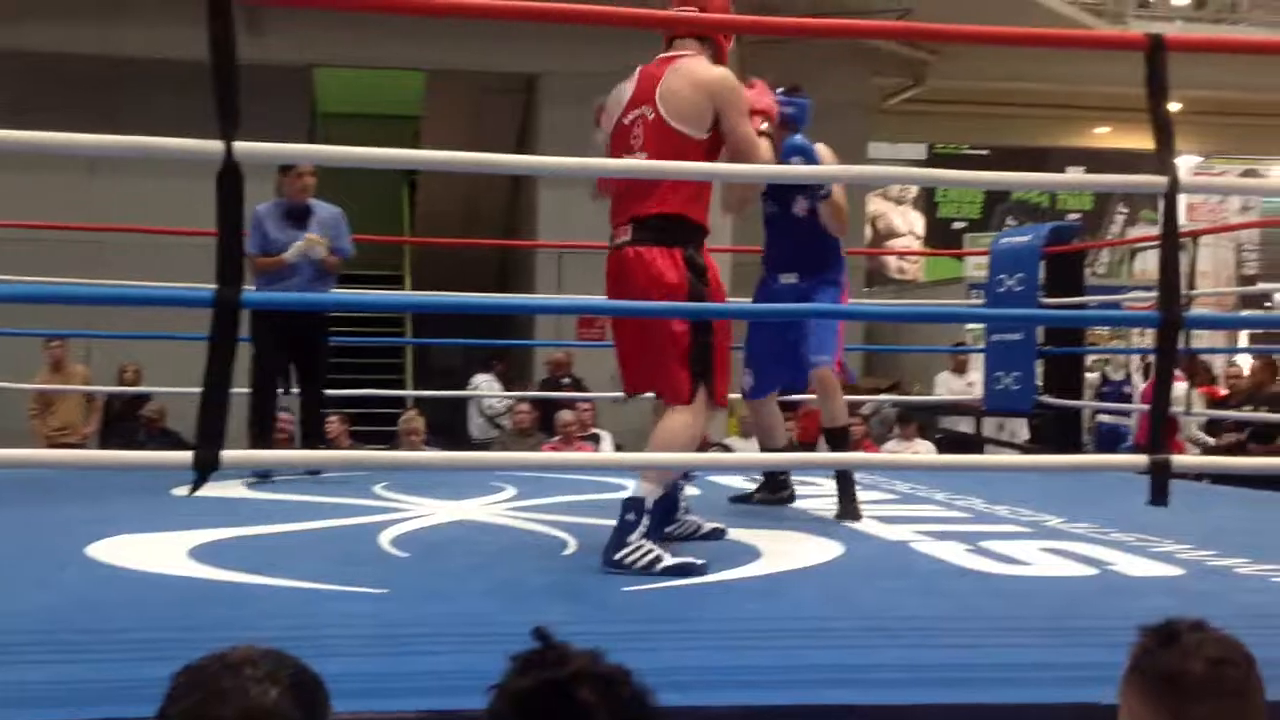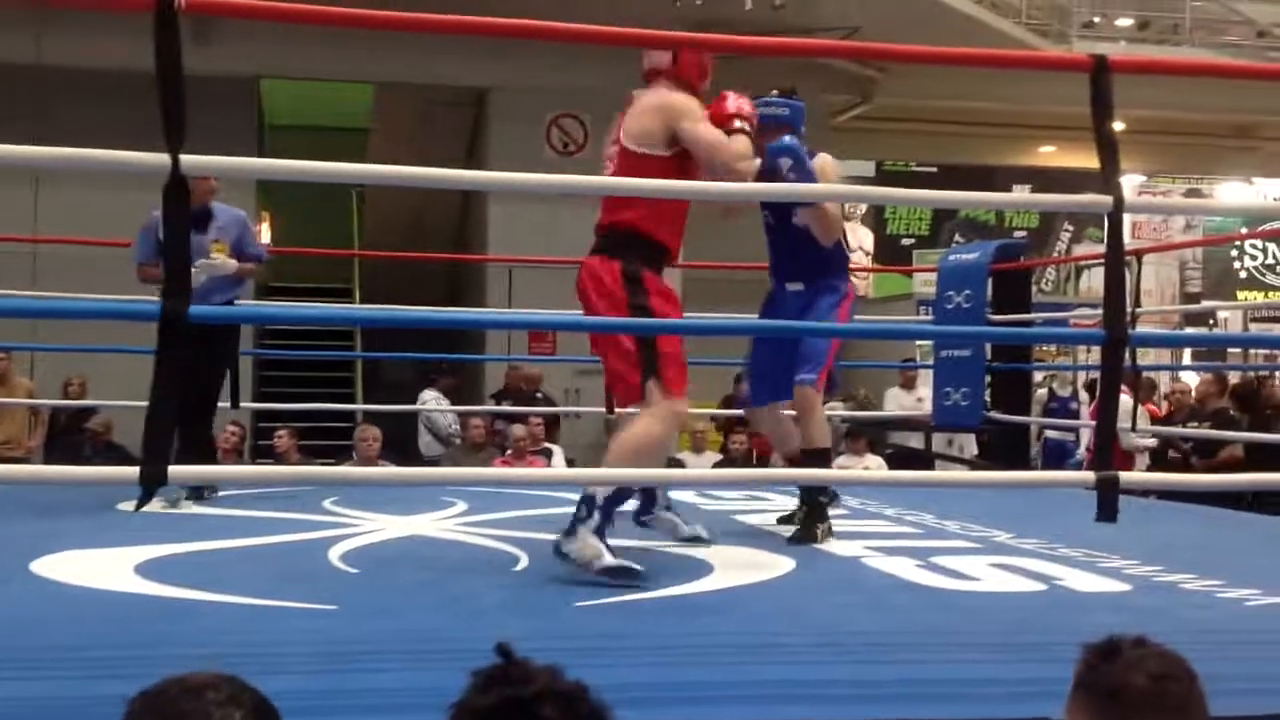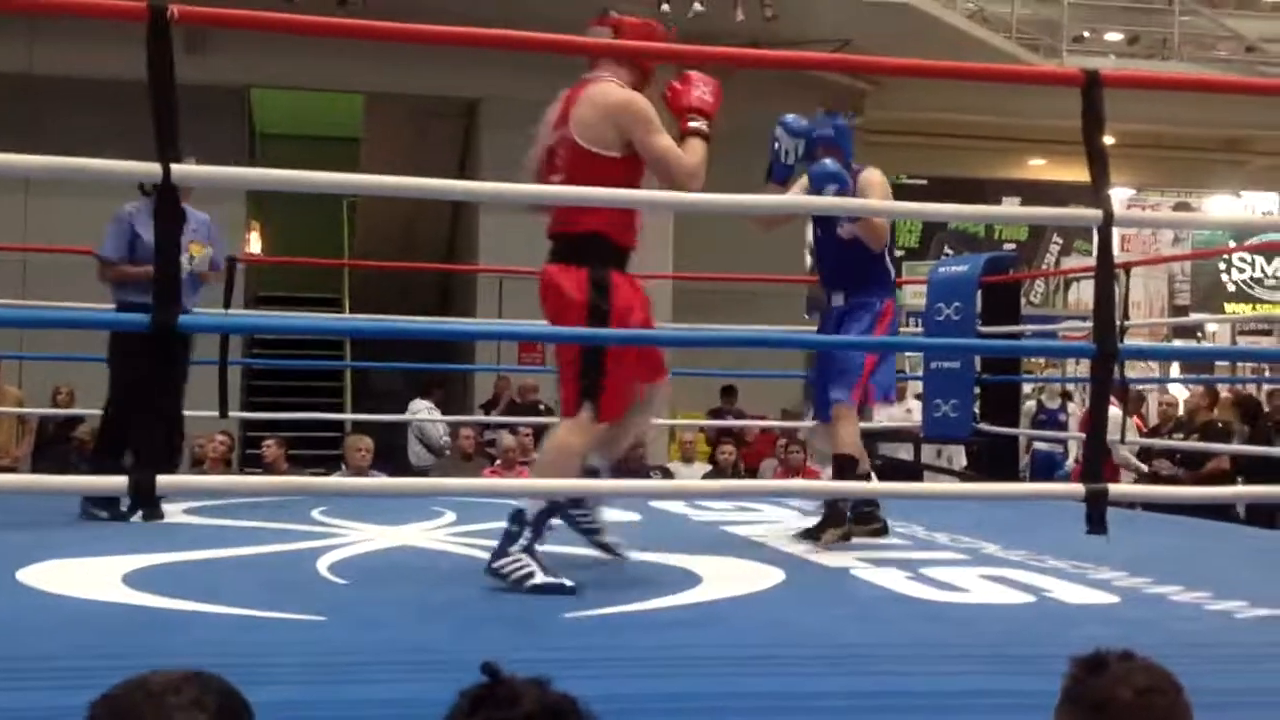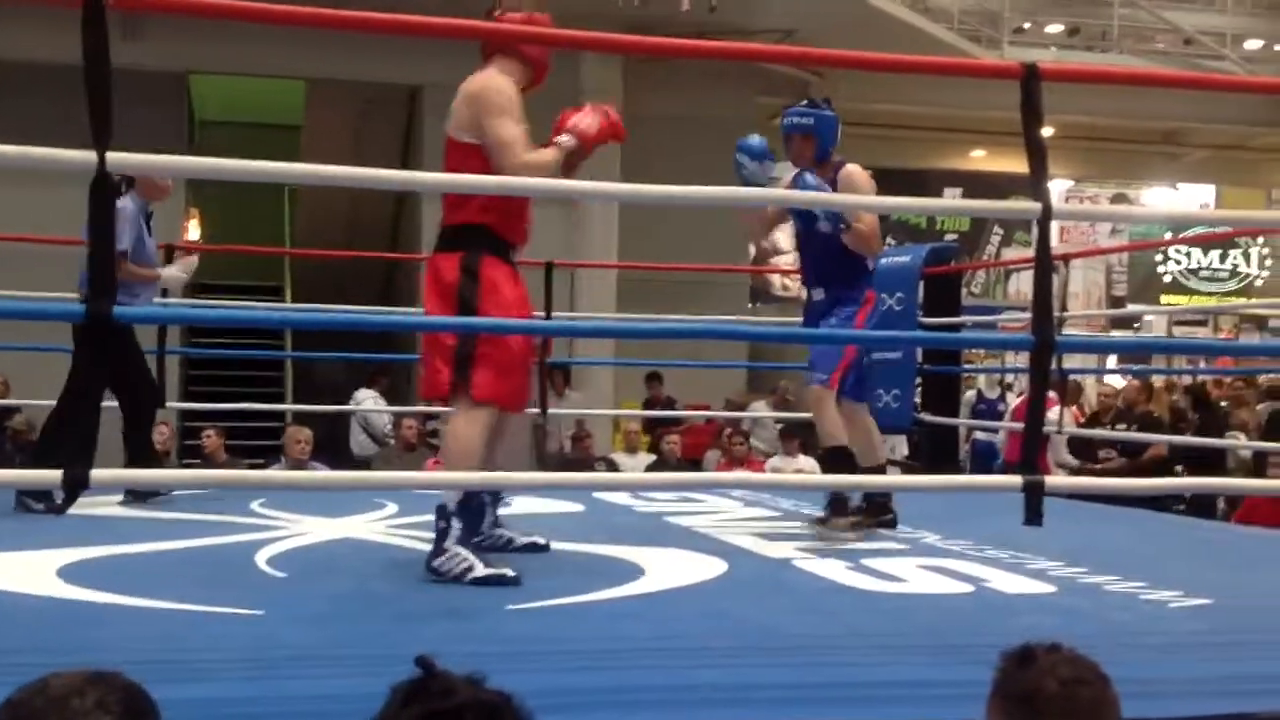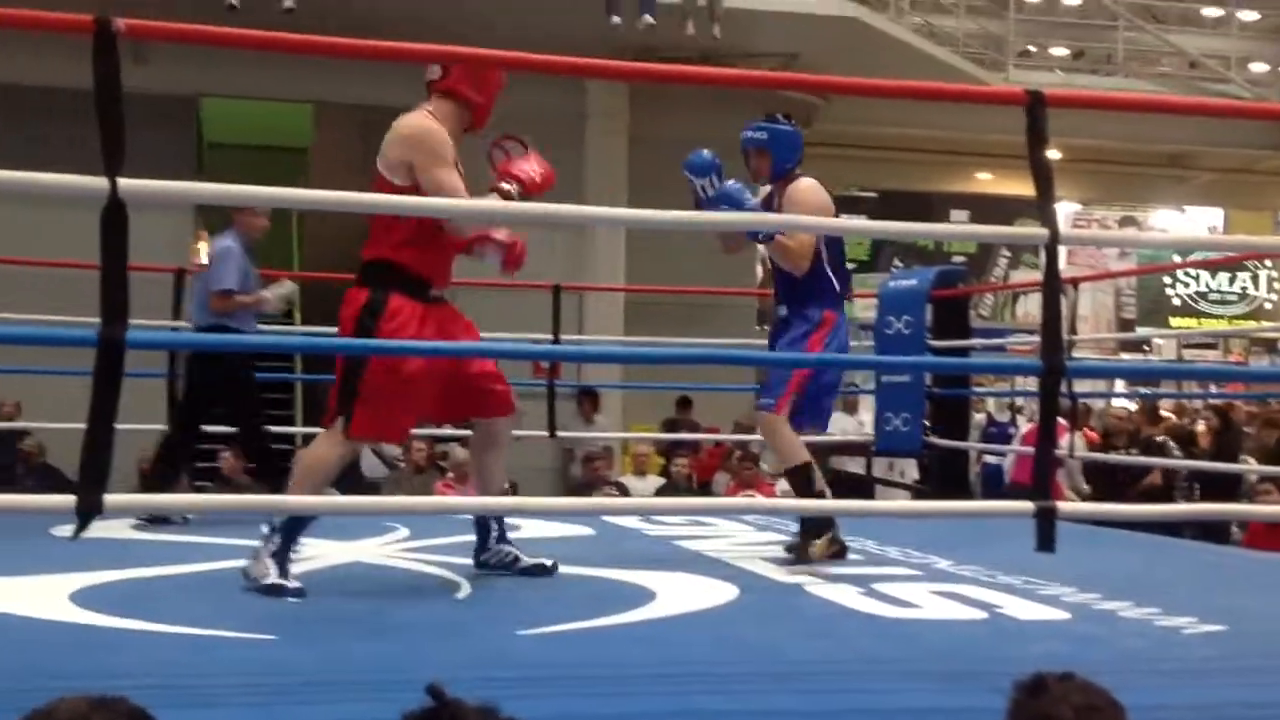
dt=0.5s
person 1, frame 1
left shoulder: (625, 88)
right shoulder: (715, 80)
left elbow: (602, 186)
right elbow: (752, 176)
right wrist: (762, 121)
left hip: (627, 253)
right hip: (674, 255)
left knee: (677, 392)
right knee: (695, 397)
left ankle: (666, 510)
right ankle: (631, 533)
person 1, frame 2
left shoulder: (624, 113)
right shoulder: (675, 107)
right elbow: (740, 169)
right wrist: (739, 121)
left hip: (620, 270)
right hip: (629, 274)
left knee: (662, 393)
right knee: (664, 406)
left ankle: (652, 503)
right ankle: (584, 526)
person 1, frame 3
left shoulder: (565, 103)
right shoulder: (624, 102)
right elbow: (687, 181)
right wrist: (697, 119)
left hip: (576, 267)
right hip: (592, 275)
left knee: (646, 385)
right knee: (587, 413)
left ankle: (582, 498)
right ankle: (516, 543)
person 1, frame 4
left shoulder: (492, 95)
right shoulder: (492, 88)
left elbow: (515, 178)
right elbow: (519, 171)
left wrist: (574, 143)
right wrist: (573, 139)
left hip: (488, 264)
right hip: (474, 264)
left knee: (506, 398)
right knee: (478, 399)
left ankle: (480, 520)
right ankle: (449, 541)
person 1, frame 5
left shoulder: (435, 137)
right shoulder: (423, 130)
right elbow: (457, 219)
left wrist: (489, 240)
right wrist: (514, 187)
left hip: (428, 305)
right hip: (390, 304)
left knee: (495, 410)
right knee: (352, 431)
left ankle: (491, 541)
right ankle: (273, 549)
person 2, frame 1
left shoulder: (819, 156)
left elbow: (839, 227)
left wrist: (819, 185)
left hip: (821, 284)
right hip: (776, 285)
left knee: (823, 373)
right knee: (757, 390)
left ankle: (846, 485)
right ankle: (777, 481)
person 2, frame 2
left shoulder: (821, 166)
right shoulder: (758, 170)
left elbow: (829, 237)
left wrist: (805, 186)
left hip: (825, 293)
right hip: (784, 294)
left knee: (806, 391)
right knee: (760, 403)
left ankle: (818, 513)
right ankle: (815, 491)
person 2, frame 3
left shoulder: (869, 180)
right shoulder: (809, 182)
left elbow: (880, 238)
right elbow: (767, 219)
left wrist: (849, 199)
right wrist: (781, 169)
left hip: (872, 309)
right hip: (837, 310)
left knee: (843, 408)
right knee: (828, 418)
left ankle: (836, 512)
right ankle: (867, 513)
person 2, frame 4
left shoulder: (852, 177)
right shoulder: (796, 182)
left elbow: (871, 244)
right elbow: (758, 231)
left wrist: (834, 217)
right wrist: (753, 186)
left hip: (854, 301)
right hip: (821, 303)
left knee: (821, 391)
right knee: (850, 403)
left ankle: (842, 503)
right ankle: (879, 503)
person 2, frame 5
left shoulder: (804, 192)
right shoulder: (774, 196)
left elbow: (797, 261)
right elbow: (729, 245)
right wrist: (707, 203)
left hip: (817, 321)
right hip: (794, 321)
left knee: (770, 416)
right knee: (780, 426)
left ankle: (818, 525)
right ankle: (819, 530)
person 3, frame 1
left shoulder: (331, 215)
right shoulder: (263, 214)
left elbow: (338, 266)
right elbow: (256, 265)
left wrist: (320, 254)
right wrist: (290, 256)
left hip: (312, 309)
right hip: (270, 309)
left knee: (313, 383)
right knee: (265, 381)
left ankle: (314, 453)
right ankle: (261, 453)
person 3, frame 2
left shoulder: (235, 219)
right shoulder: (159, 221)
left elbow: (254, 268)
right elbow: (144, 272)
left wrist: (230, 267)
left hip: (220, 319)
right hip: (179, 319)
left knee: (203, 396)
right knee: (184, 398)
person 3, frame 3
left shoulder: (201, 221)
right shoulder: (131, 216)
left elbow: (211, 274)
right elbow: (107, 271)
left wrist: (202, 267)
right wrist: (160, 270)
left hip: (176, 325)
left knee: (166, 412)
right knee: (124, 409)
left ankle: (146, 495)
right ankle: (98, 496)
person 3, frame 4
left shoulder: (140, 216)
right shoulder: (124, 210)
right elbow: (113, 267)
left wrist: (173, 270)
right wrist: (162, 276)
left hip: (117, 321)
right hip: (103, 319)
left knee: (142, 397)
right knee: (80, 404)
right ankle: (36, 486)
person 3, frame 5
left shoulder: (234, 249)
right shoulder: (230, 250)
right elbow: (221, 302)
left wrist: (268, 297)
right wrist: (265, 299)
left hip: (207, 346)
right hip: (225, 350)
left knee: (187, 429)
right knee: (250, 425)
right ankle: (277, 494)
